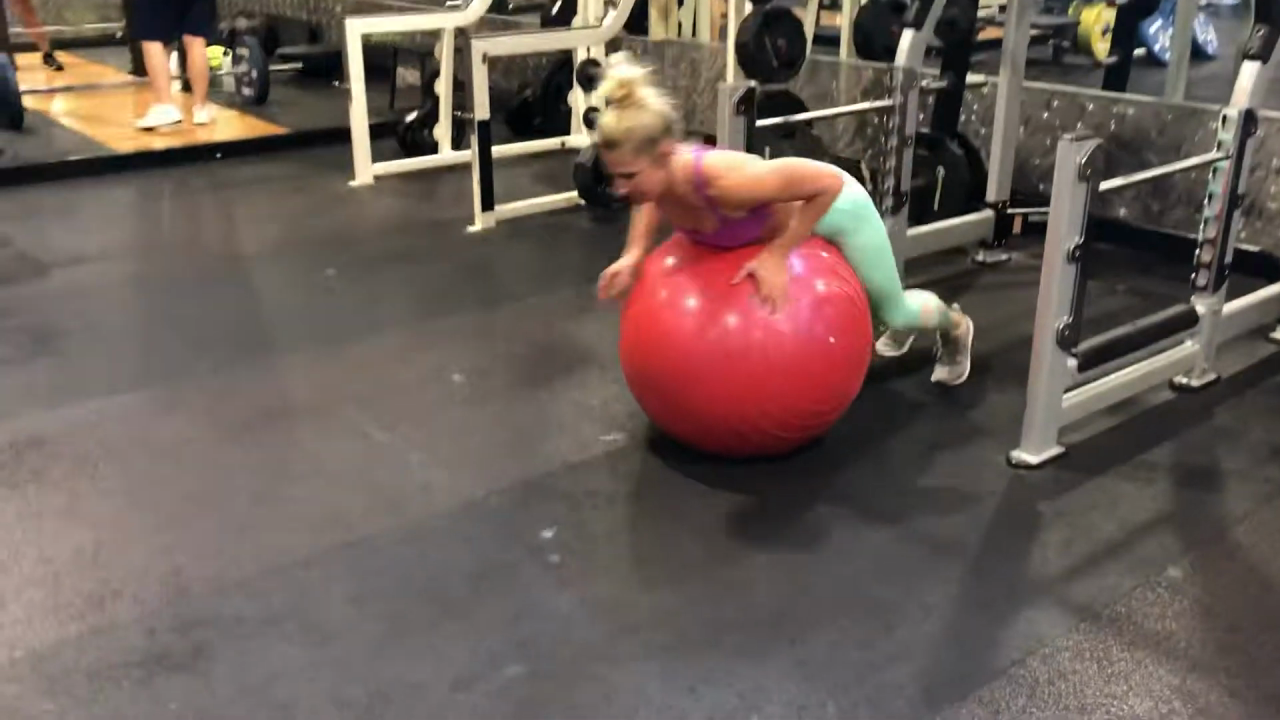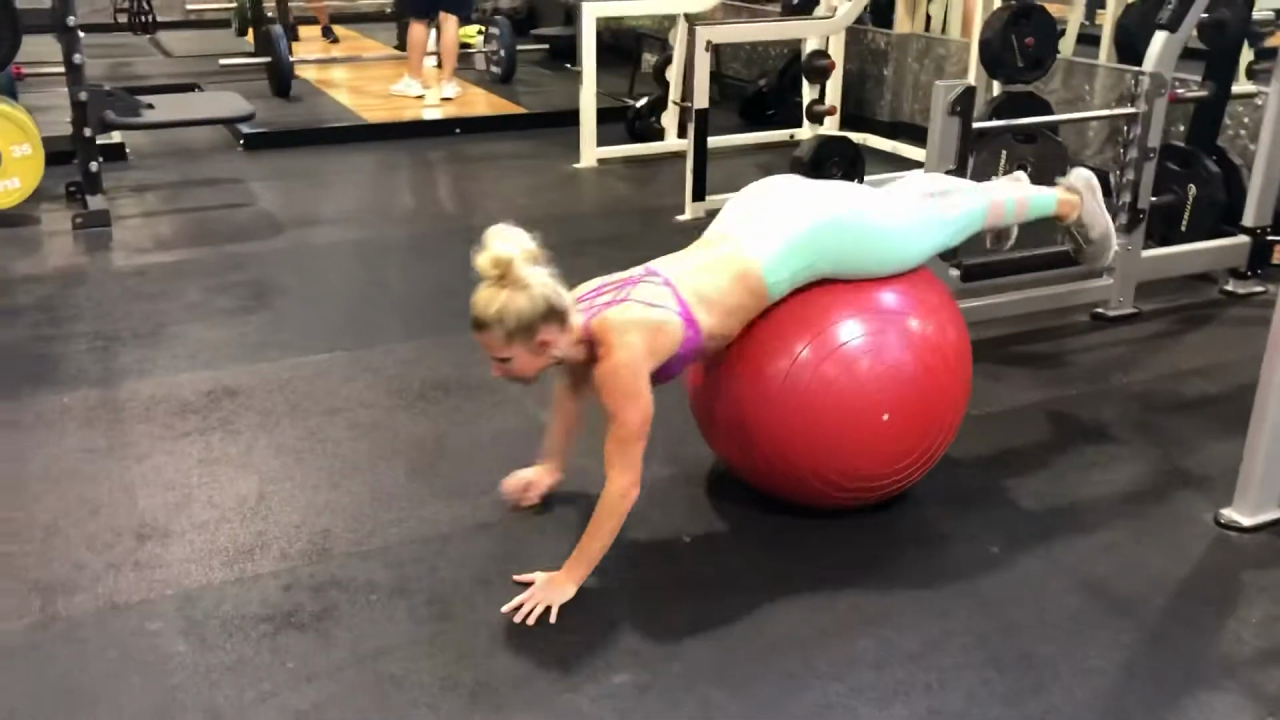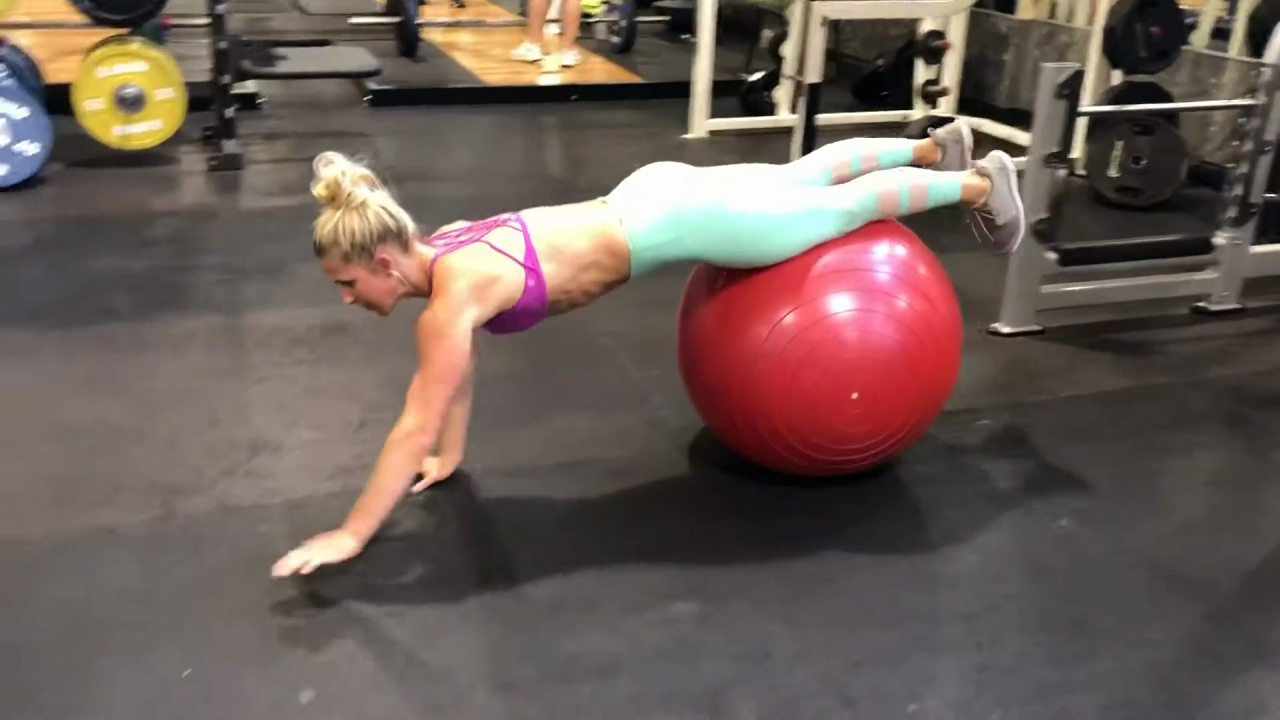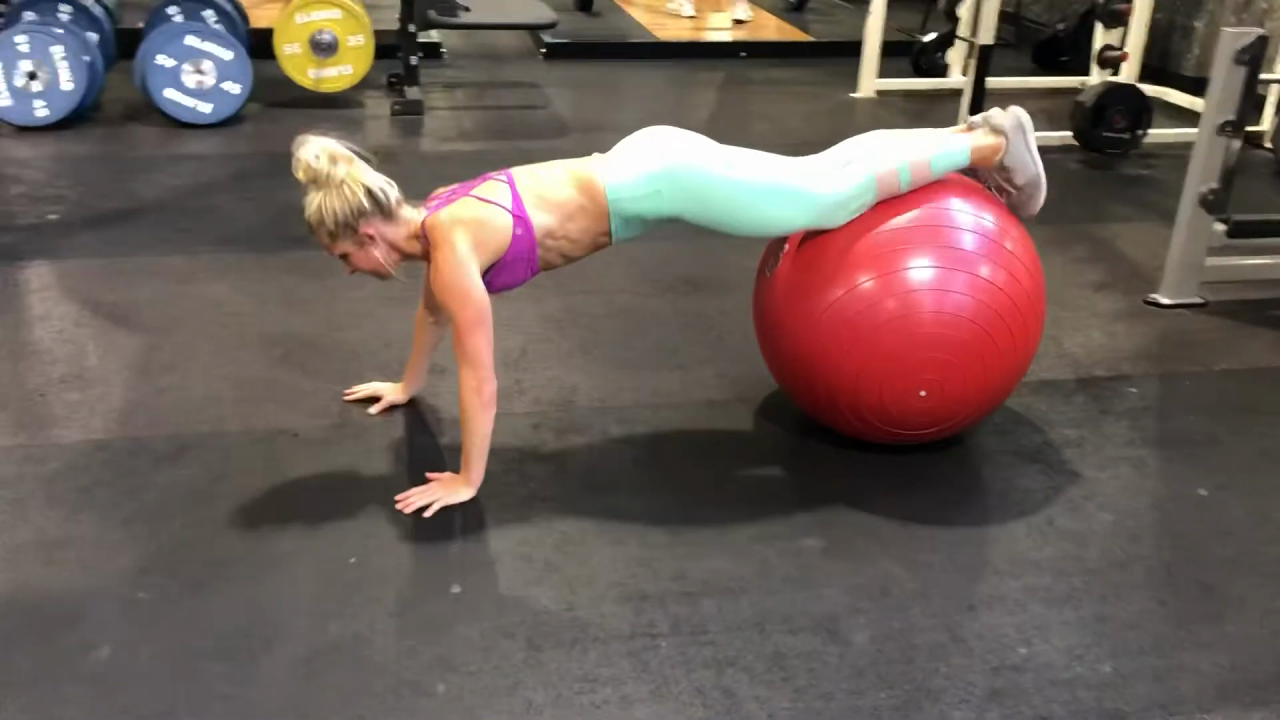
dt=0.7s
person 1, frame 1
left shoulder: (725, 180)
right shoulder: (652, 171)
left elbow: (829, 183)
right elbow: (651, 201)
left wrist: (775, 254)
right wrist: (634, 252)
left hip: (835, 208)
right hip: (785, 215)
left knee: (894, 310)
left ankle: (953, 326)
right ankle: (906, 325)
person 1, frame 2
left shoulder: (621, 348)
right shoulder: (571, 311)
left elbow: (623, 484)
right elbow: (572, 382)
left wrist: (569, 578)
right wrist: (551, 466)
left hip: (807, 236)
right hip: (767, 207)
left knee: (948, 221)
right knee: (898, 200)
left ankle: (1072, 199)
right ankle: (998, 185)
person 1, frame 3
left shoulder: (453, 290)
right shoulder: (437, 254)
left elbow: (416, 427)
left wrist: (351, 534)
right wrist: (450, 461)
left hip: (672, 222)
right hip: (651, 196)
left knee: (839, 207)
right knee: (804, 175)
left ankle: (979, 186)
right ankle: (935, 148)
person 1, frame 4
left shoulder: (451, 240)
right shoulder: (433, 222)
left elbow: (480, 375)
right elbow: (435, 306)
left wrist: (468, 480)
right wrist: (408, 386)
left hip: (656, 180)
right hip: (645, 162)
left knee: (836, 199)
right knee: (817, 172)
left ankle: (993, 143)
right ankle: (973, 133)
